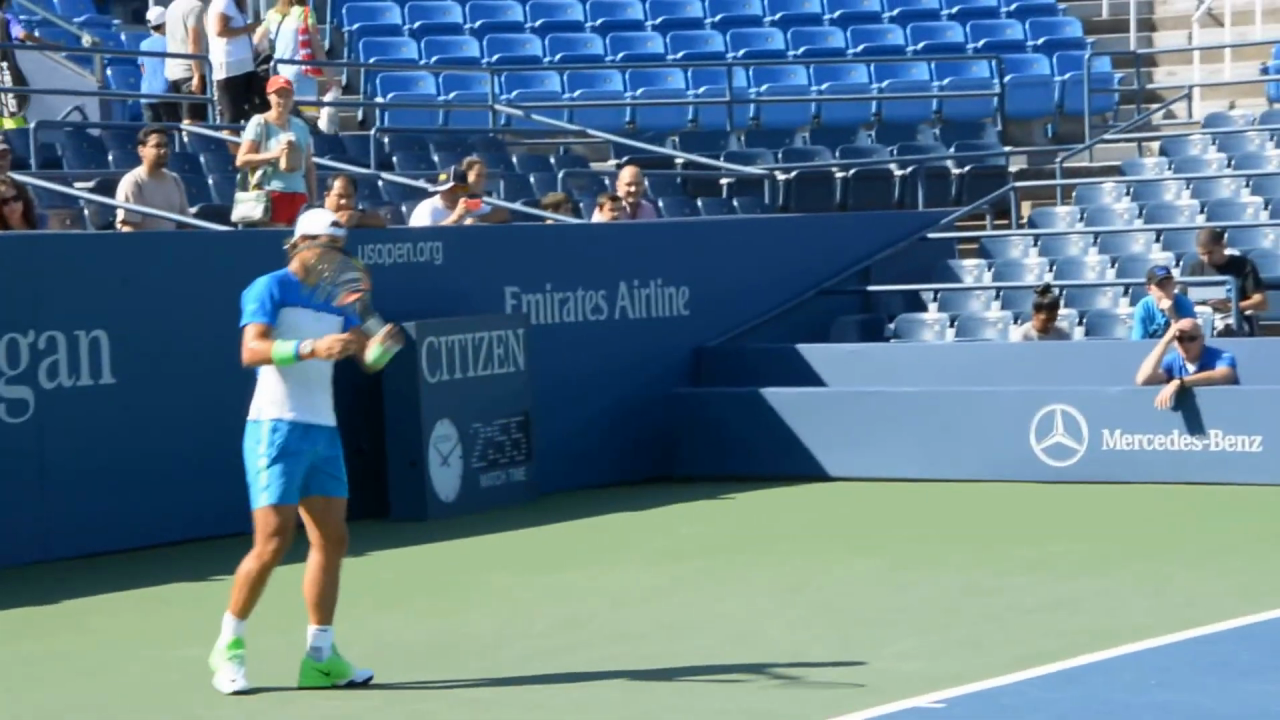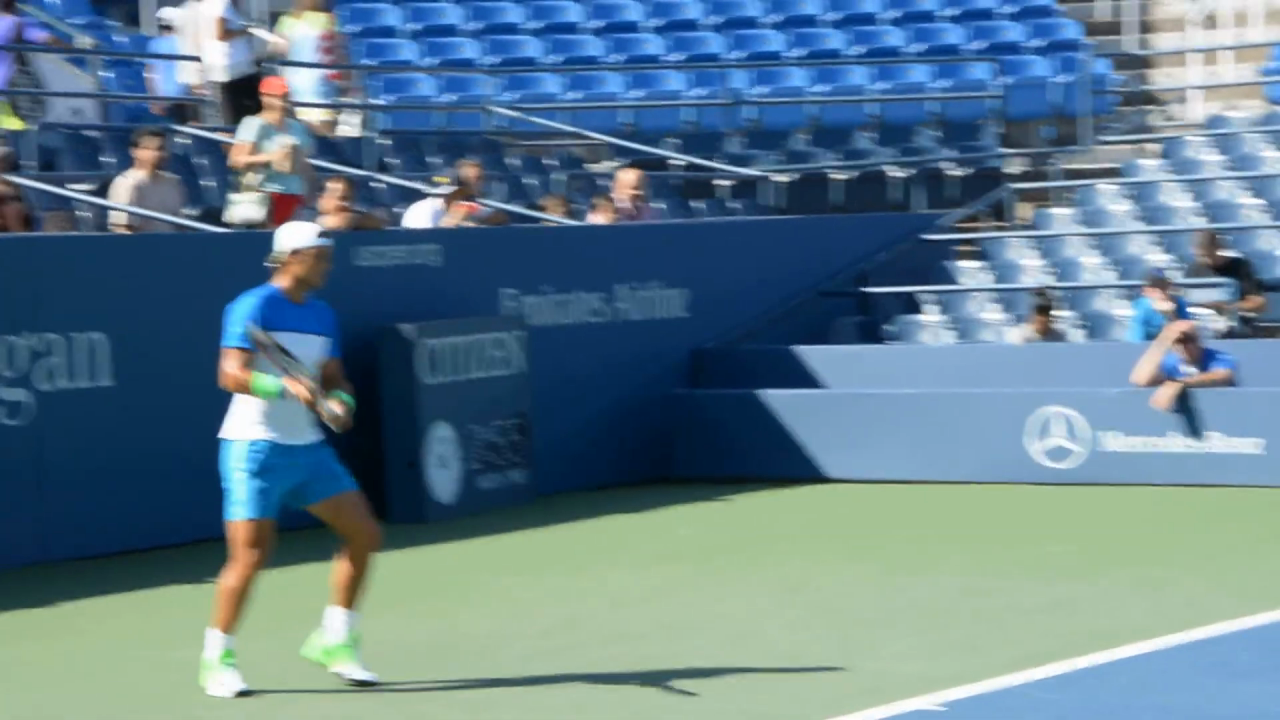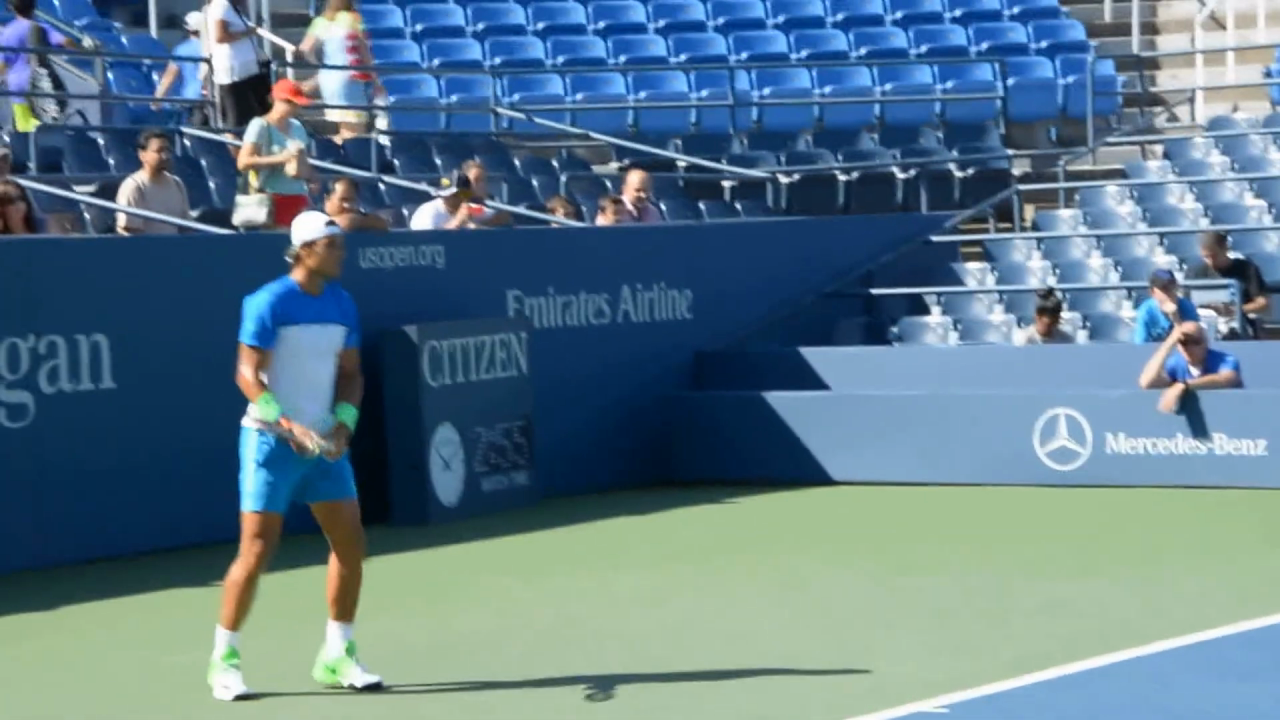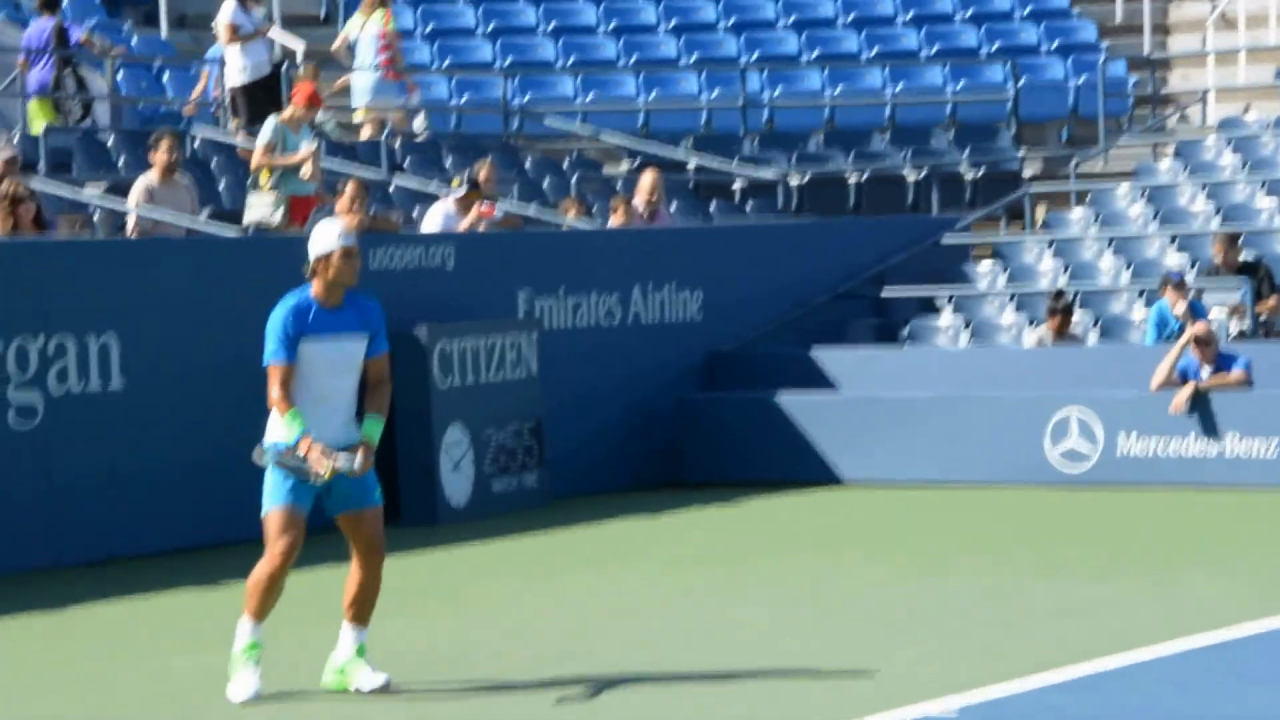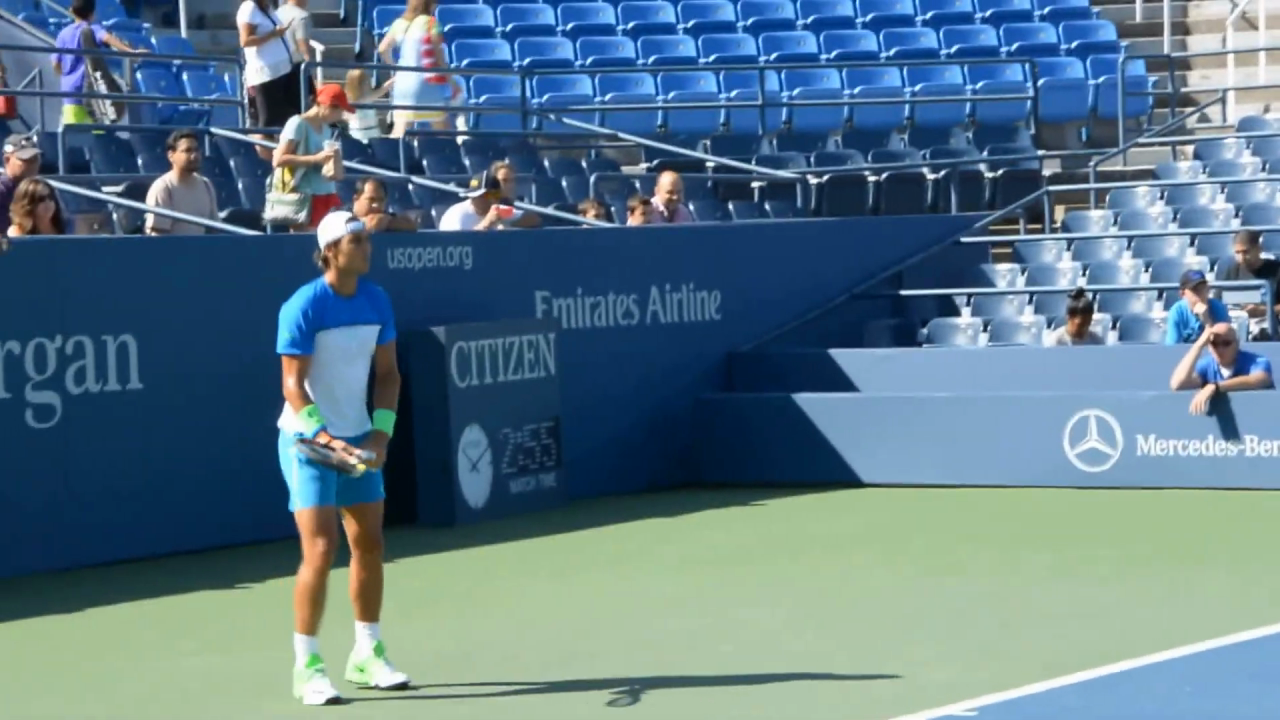
dt=0.2s
person 1, frame 1
left shoulder: (336, 300)
right shoulder: (267, 288)
left elbow: (367, 351)
right elbow: (252, 351)
left wrist: (380, 343)
right wrist: (313, 349)
left hip: (324, 433)
right hip: (276, 430)
left knee: (330, 544)
right knee: (272, 545)
left ankle: (321, 657)
right ankle: (228, 648)
person 1, frame 2
left shoulder: (322, 315)
right shoulder: (252, 307)
left elbow: (335, 379)
right elbow: (232, 374)
left wrist: (339, 405)
right wrist: (287, 388)
left hip: (307, 447)
right hip: (256, 446)
left knee: (364, 535)
right knee: (249, 558)
left ankle: (334, 640)
right ankle: (216, 659)
person 1, frame 3
left shoulder: (343, 303)
right shoulder: (268, 302)
left elbow: (350, 373)
right elbow: (248, 376)
left wrist: (343, 424)
right wrist: (290, 425)
left hip: (324, 442)
right hip: (271, 441)
left knee: (350, 547)
right knee: (256, 553)
left ankle: (337, 656)
right ankle: (223, 660)
person 1, frame 4
left shoulder: (369, 310)
right shoulder: (289, 315)
left elbow: (379, 381)
right elbow: (278, 393)
left wrist: (368, 441)
right wrist: (308, 447)
left hip: (346, 450)
right hip: (291, 450)
left knee: (371, 553)
right knee: (282, 551)
left ankle: (349, 657)
right ankle: (244, 653)
person 1, frame 5
left shoulder: (377, 300)
right shoulder: (303, 305)
left elbow: (387, 371)
right elbow: (292, 385)
left wrist: (381, 432)
right wrist: (326, 439)
left hip: (355, 440)
right hip: (307, 441)
left knee: (370, 547)
right knee: (320, 550)
left ankle: (368, 655)
right ankle: (307, 665)
